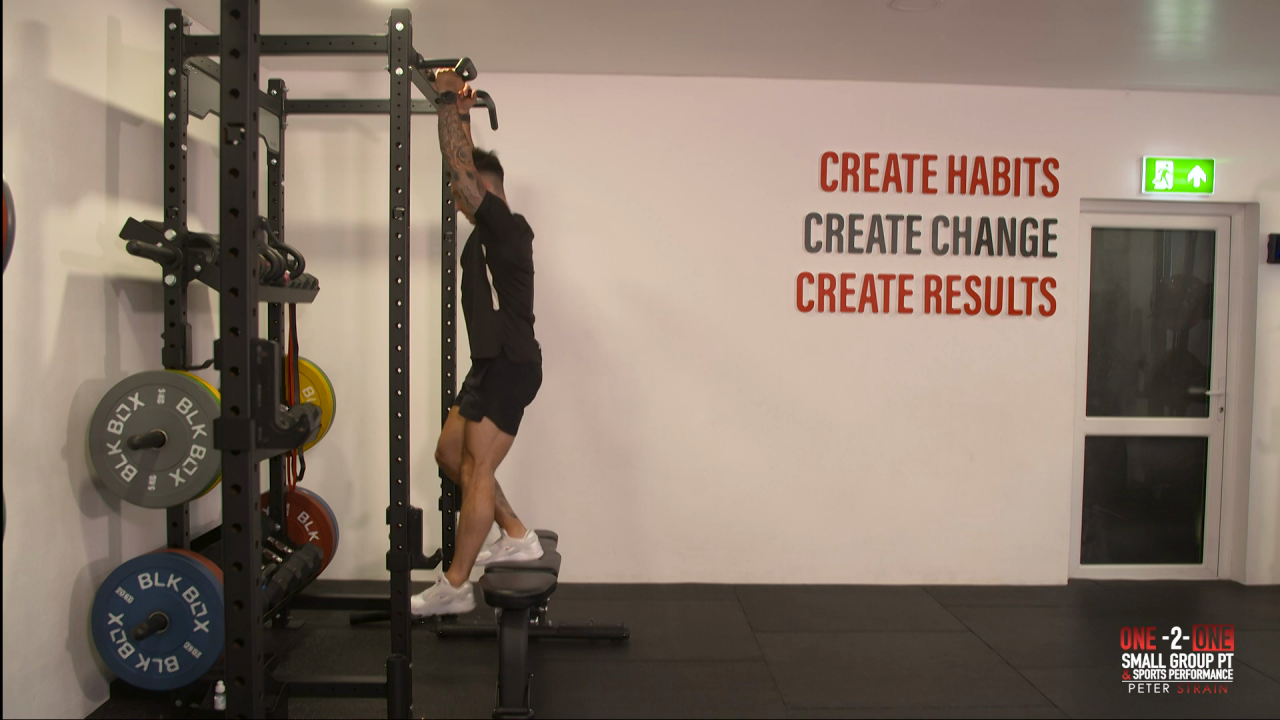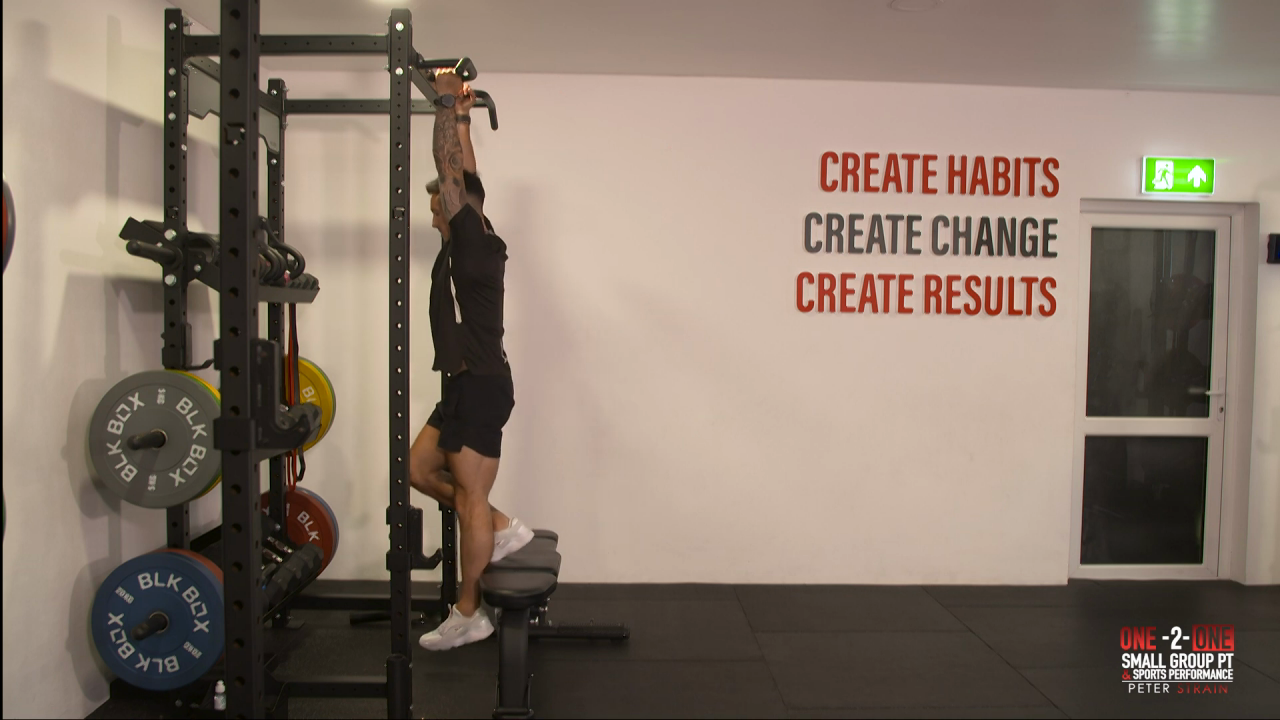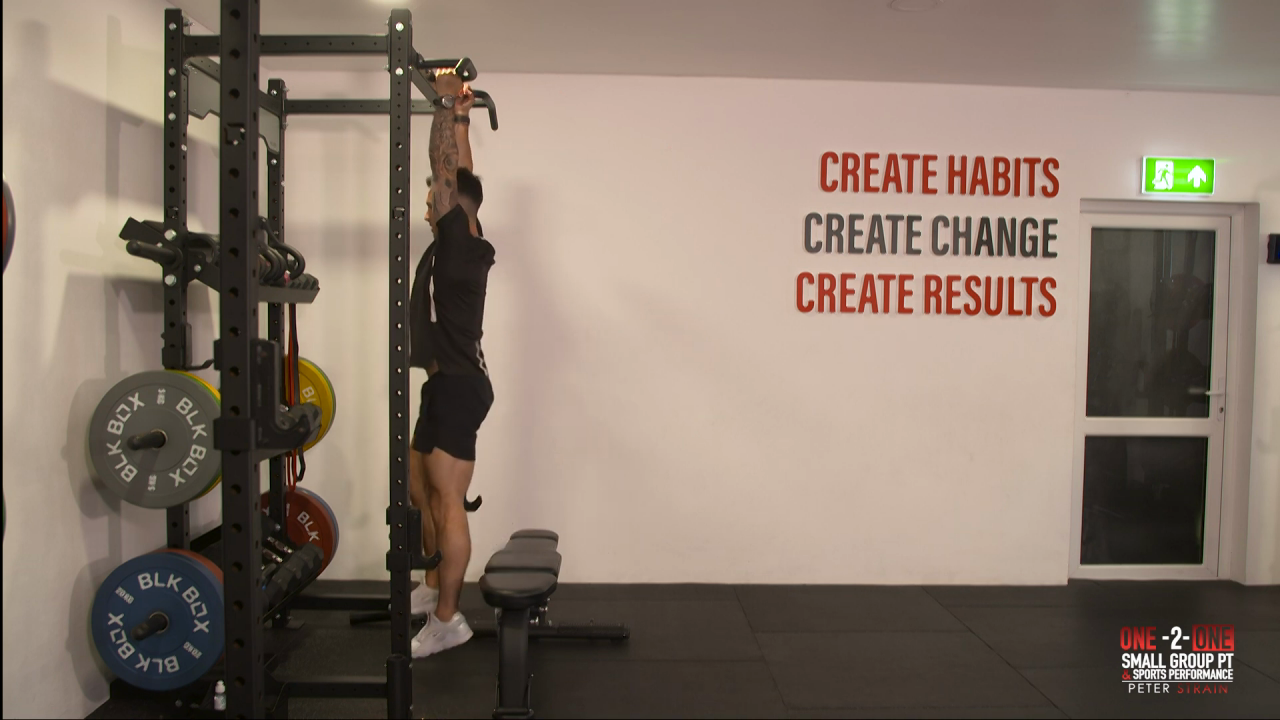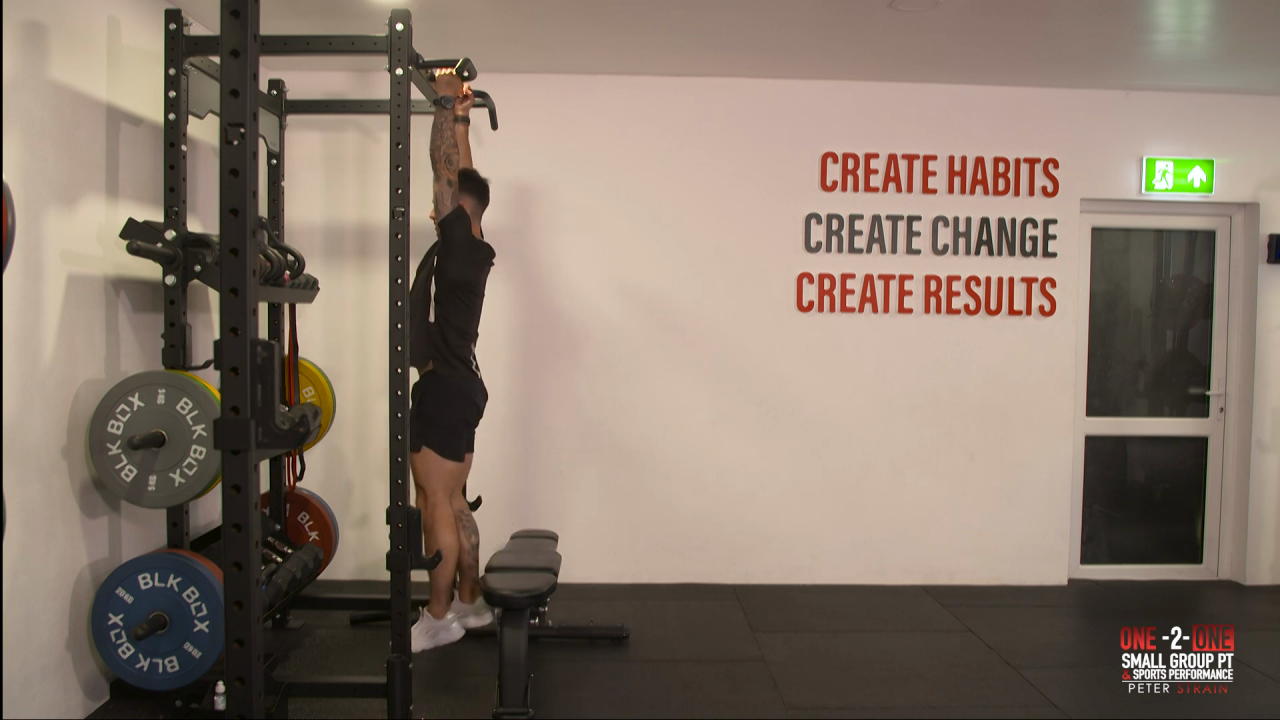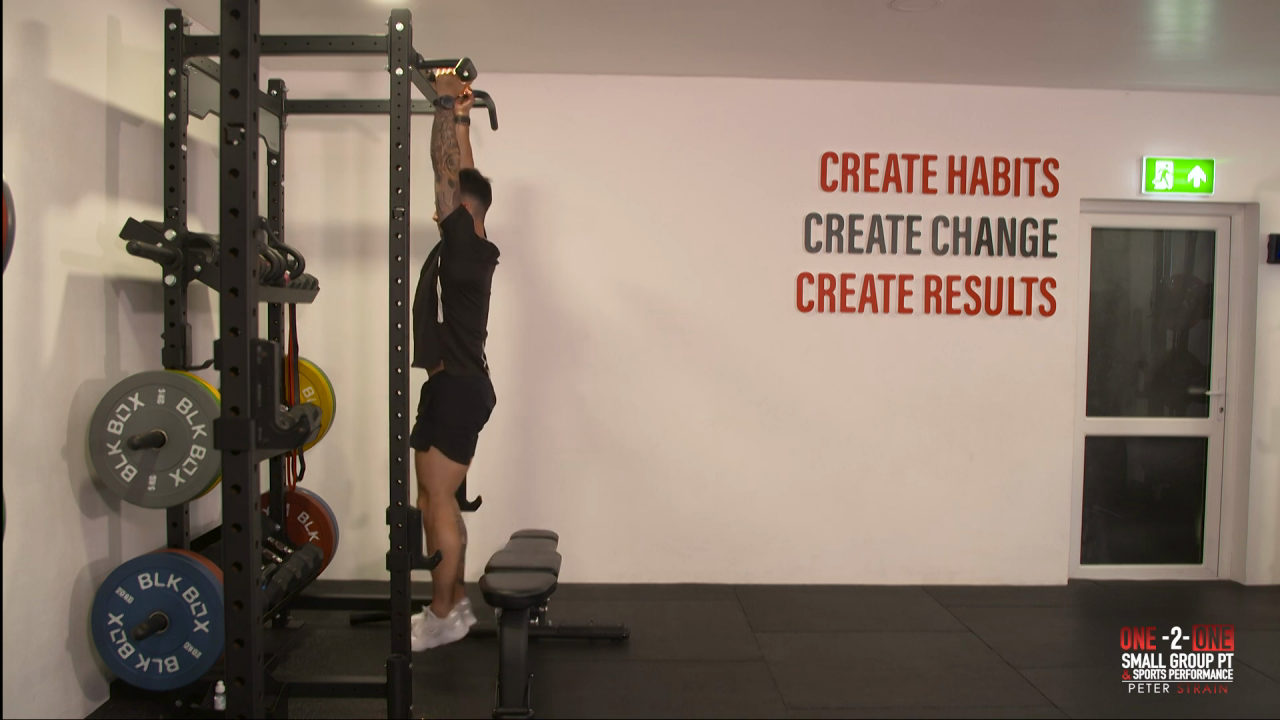
dt=1s
person 1, frame 1
left shoulder: (506, 226)
right shoulder: (489, 231)
left elbow: (459, 165)
right elbow: (465, 167)
left wrist: (448, 100)
right wrist: (460, 112)
left hip: (510, 365)
right hip: (492, 364)
left knee: (475, 471)
right knee: (451, 456)
left ankle: (455, 585)
right ankle: (517, 536)
person 1, frame 2
left shoulder: (471, 240)
right shoulder: (472, 242)
left elbow: (450, 170)
right elbow: (461, 173)
left wrist: (448, 105)
right wrist: (460, 115)
left hip: (479, 386)
right hip: (468, 384)
left knee: (469, 498)
right knee: (418, 470)
left ankle: (467, 615)
right ankle: (501, 529)
person 1, frame 3
left shoulder: (457, 240)
right shoulder: (462, 242)
left elbow: (445, 169)
right elbow: (458, 171)
left wrist: (447, 105)
right wrist: (460, 116)
left hip: (456, 386)
right hip: (451, 384)
left knee: (445, 502)
right knee: (419, 487)
left ankle: (447, 619)
right ankle: (435, 585)
person 1, frame 4
left shoulder: (459, 243)
right shoulder: (470, 247)
left elbow: (444, 170)
right elbow: (460, 175)
left wrist: (446, 106)
right wrist: (459, 116)
left hip: (444, 387)
right hip: (455, 384)
left knee: (435, 506)
right knee: (450, 503)
left ankle: (438, 617)
right ankle: (469, 602)
person 1, frame 5
left shoulder: (463, 243)
right shoulder: (470, 248)
left elbow: (445, 170)
right elbow: (459, 172)
left wrist: (446, 106)
right wrist: (459, 116)
left hip: (454, 388)
right hip: (460, 385)
left knee: (436, 504)
right knee: (441, 501)
left ankle: (444, 615)
right ankle: (452, 601)
